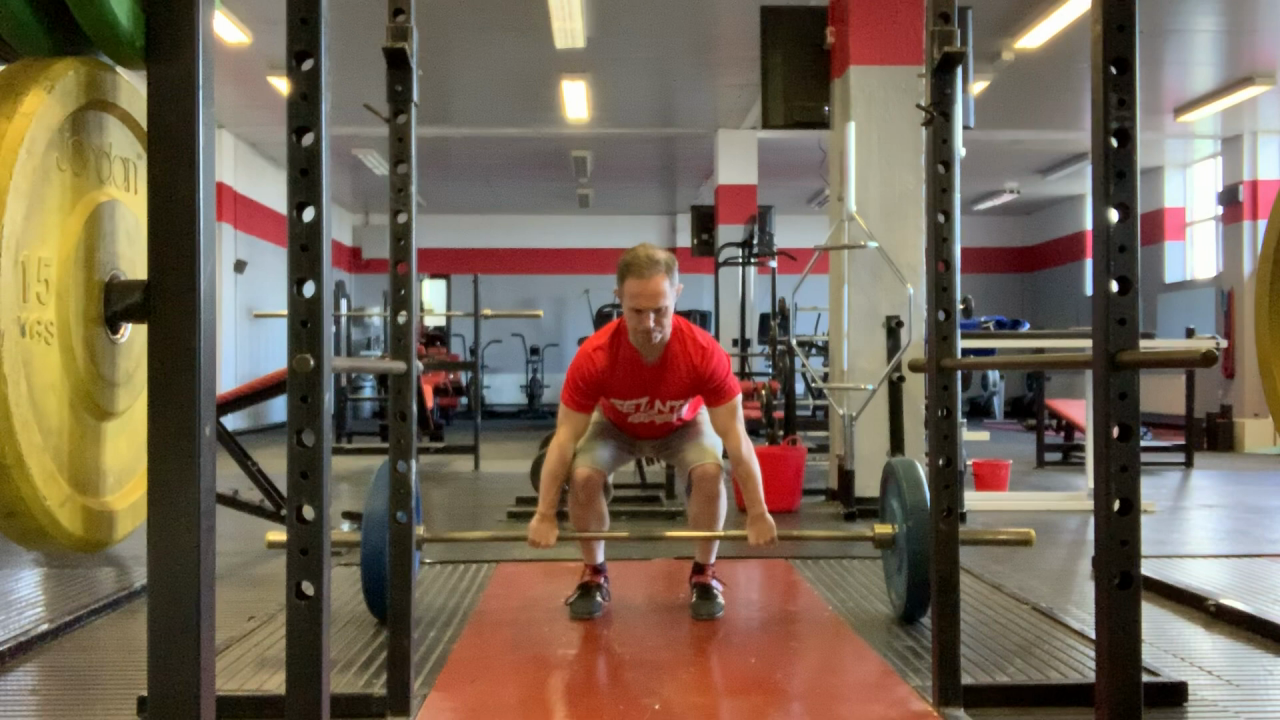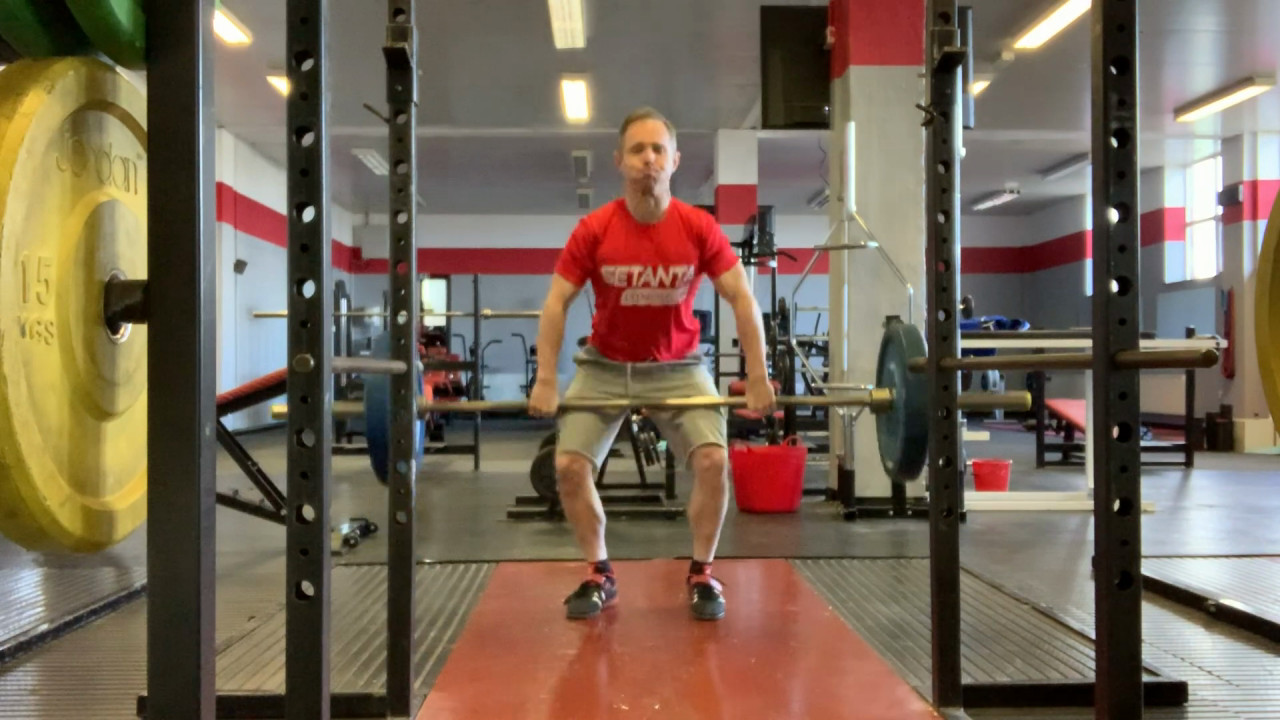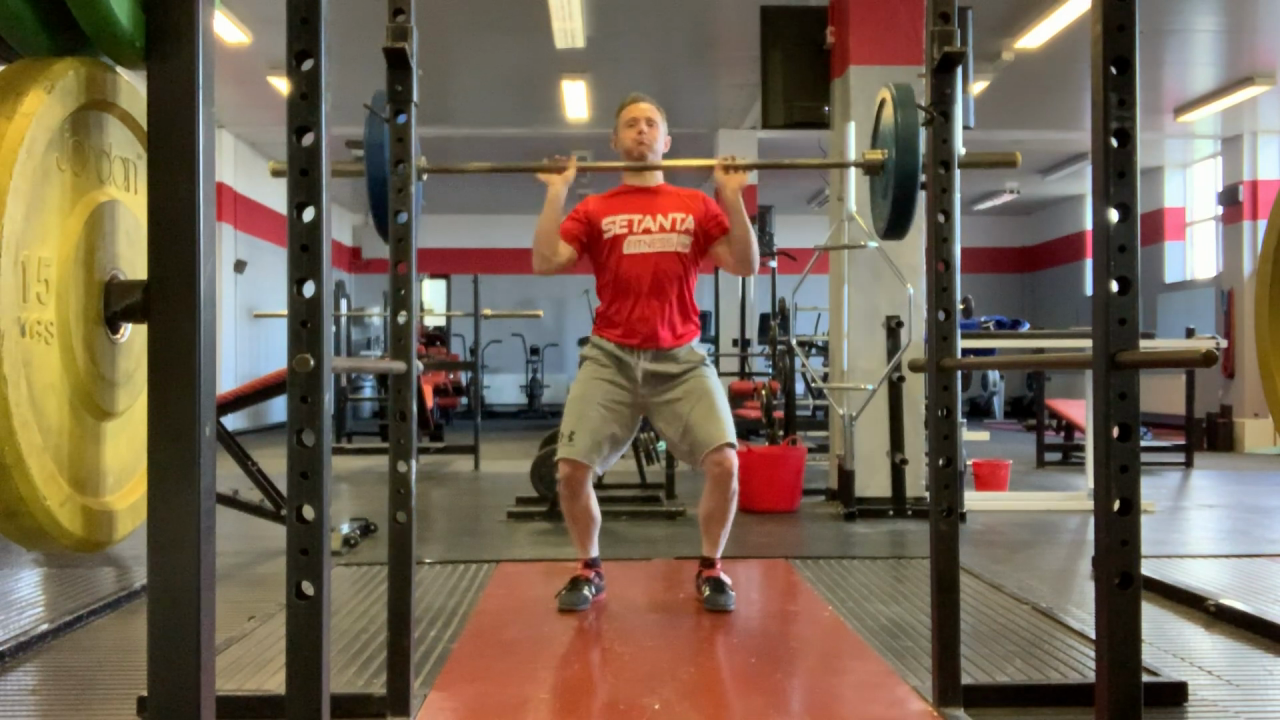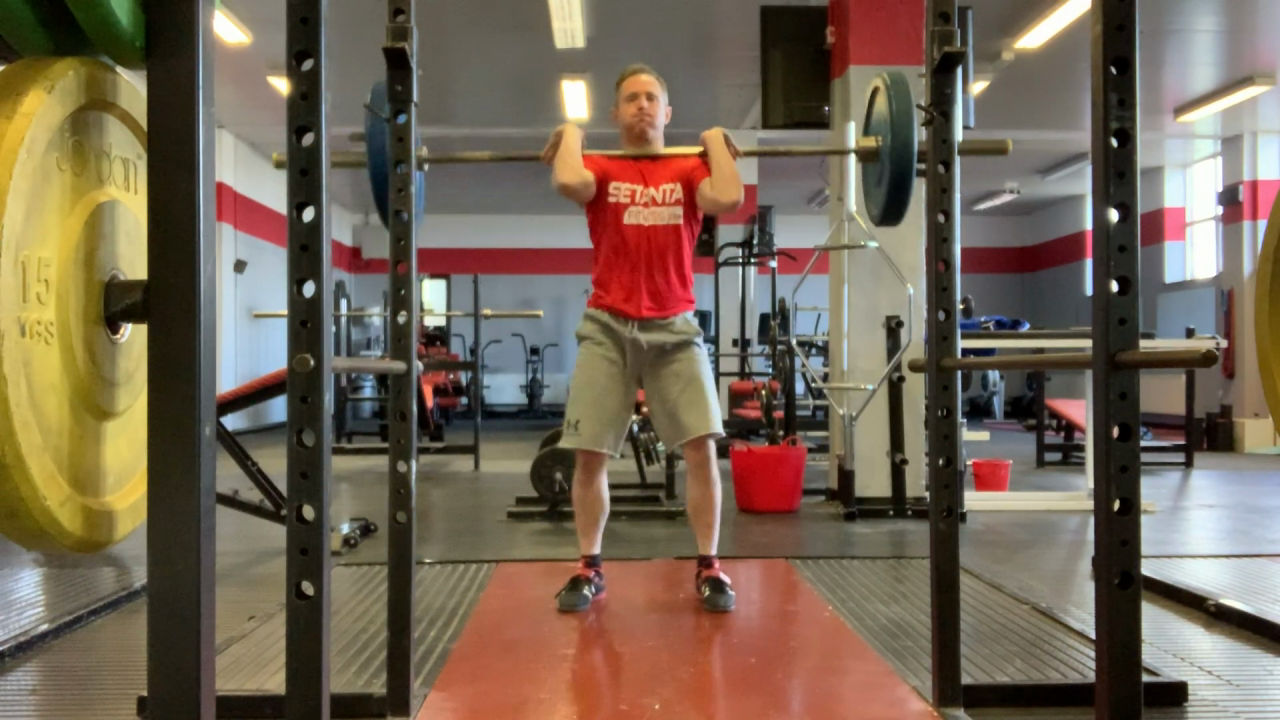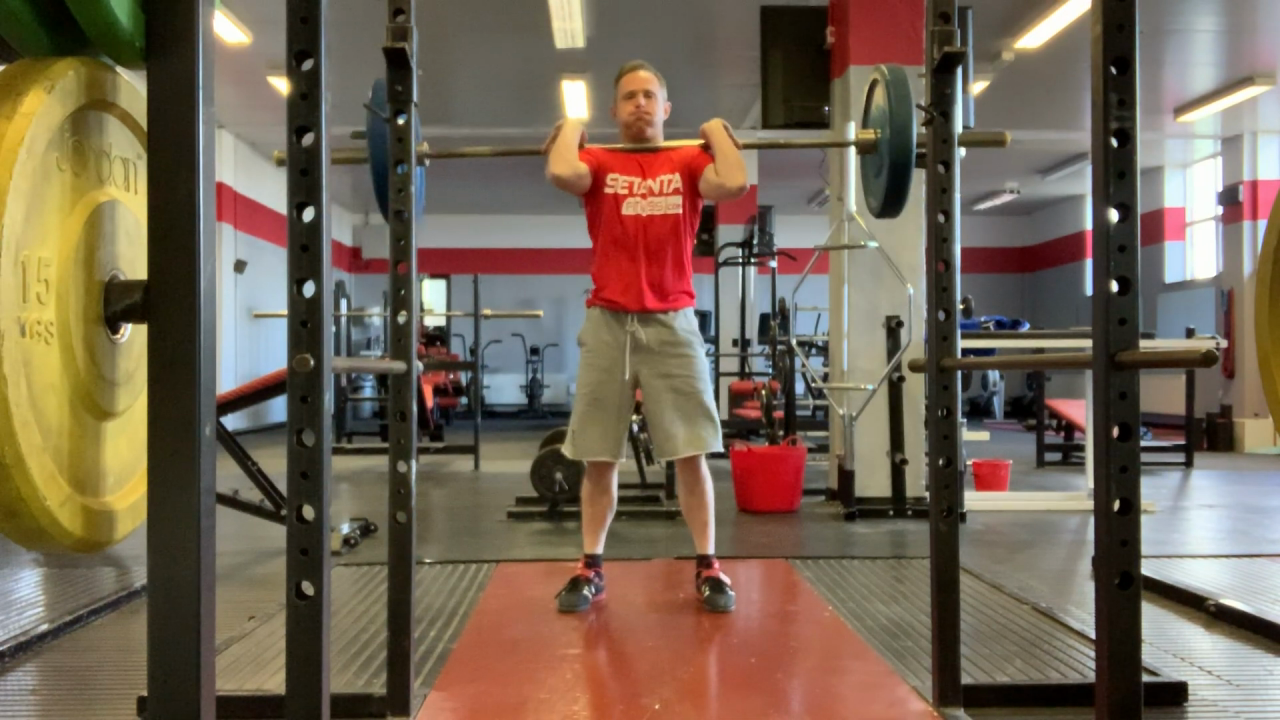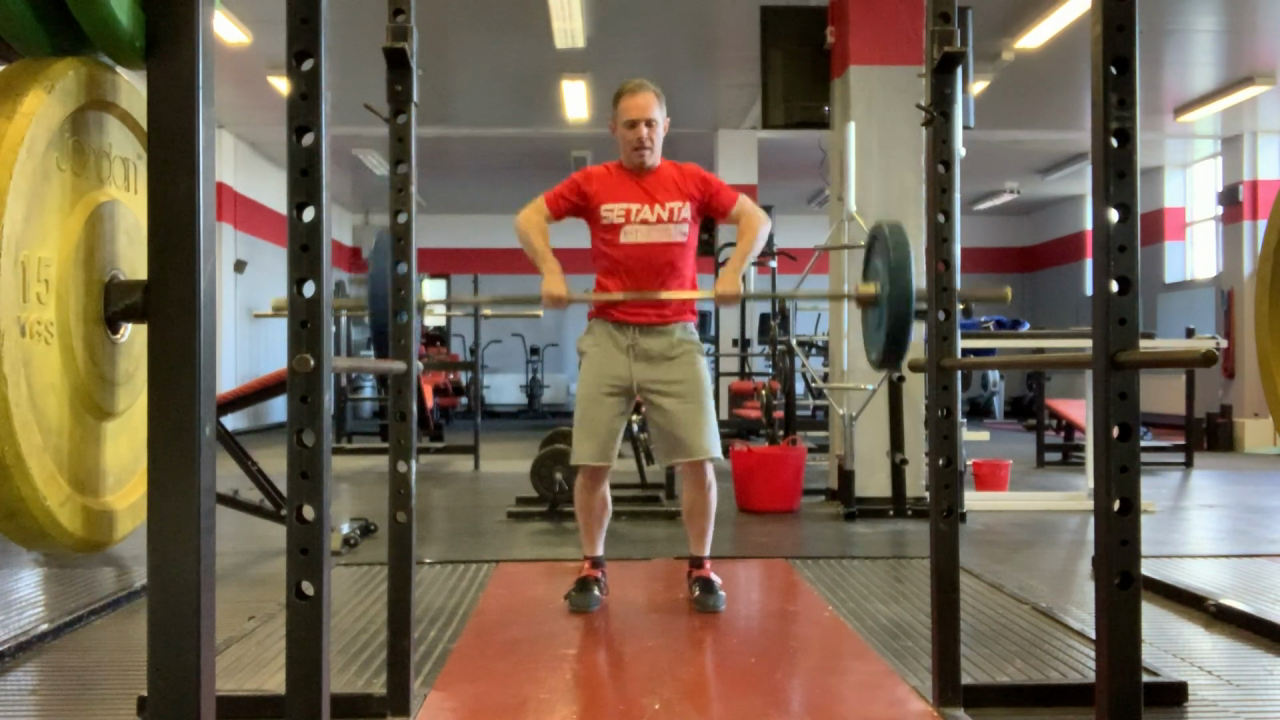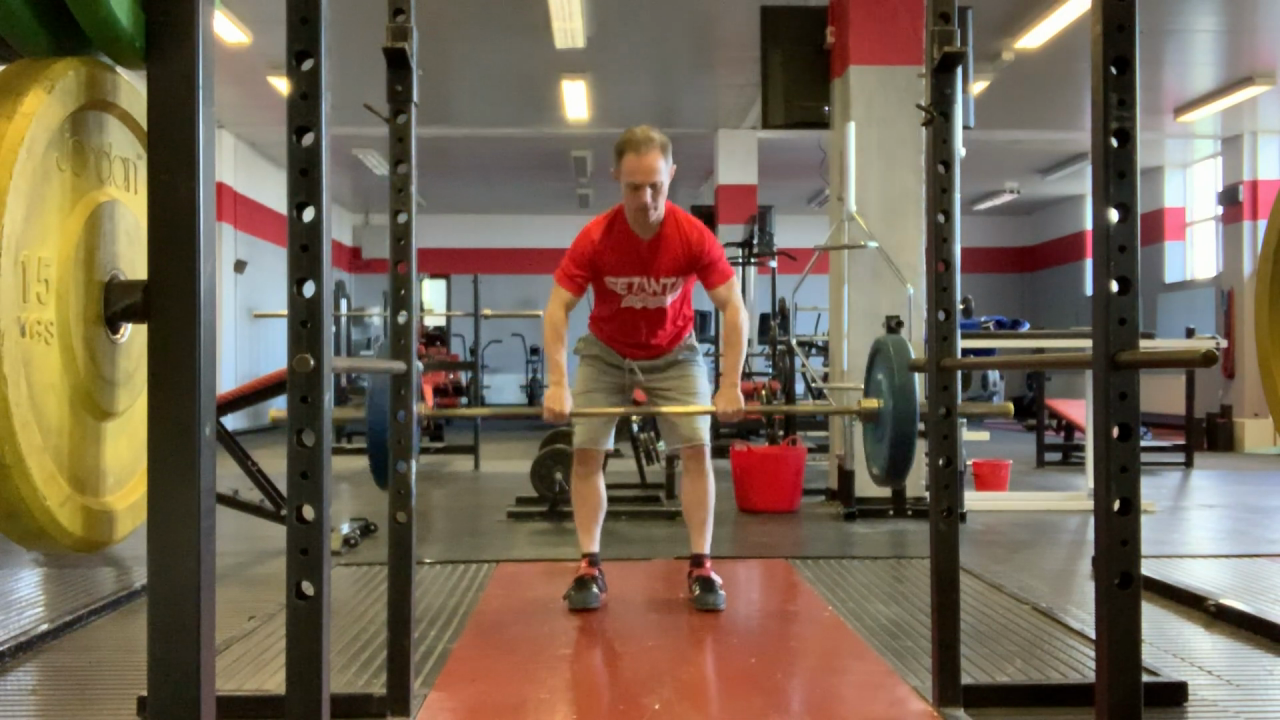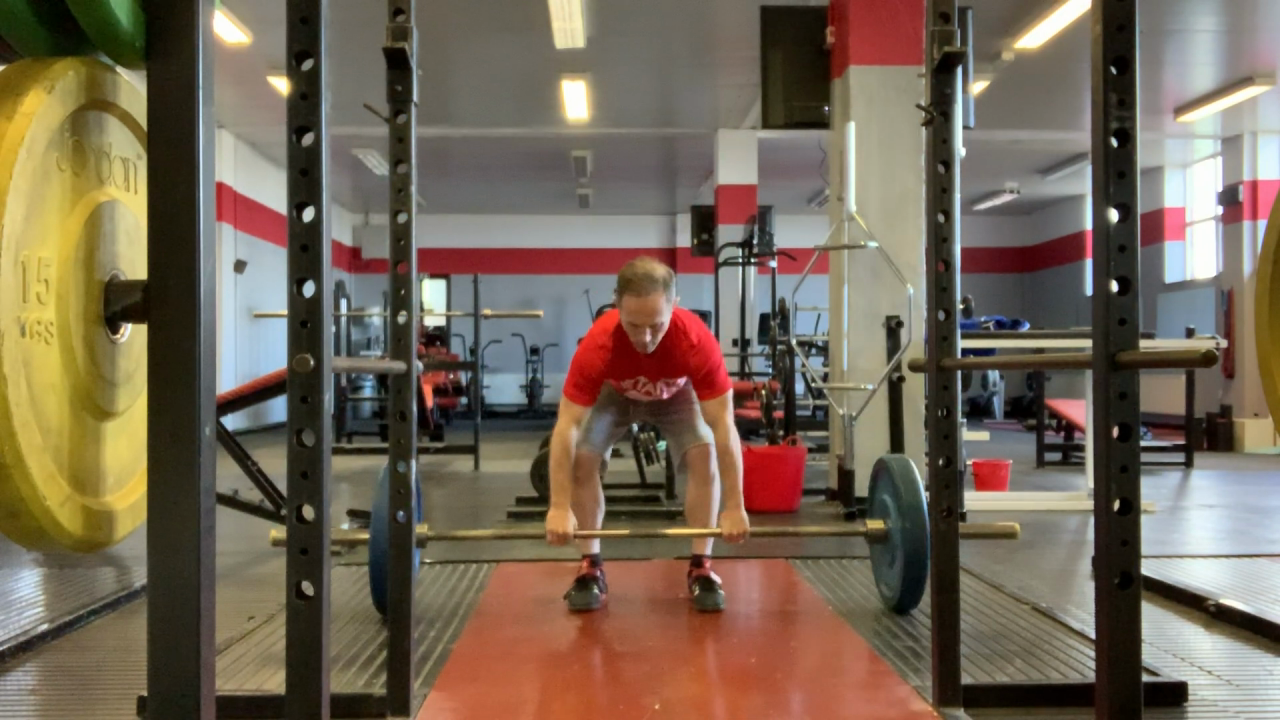
dt=0.5s
person 1, frame 1
left shoulder: (704, 354)
right shoulder: (594, 357)
left elbow: (735, 438)
right elbow: (565, 437)
left wrist: (758, 513)
right wrist: (545, 515)
left hip: (683, 425)
right hip: (614, 426)
left knee: (708, 471)
right knee: (584, 475)
left ankle: (704, 575)
right ankle: (594, 576)
person 1, frame 2
left shoulder: (698, 227)
right shoulder: (594, 229)
left elbow: (741, 297)
right elbow: (557, 303)
left wrist: (758, 376)
right wrist: (545, 380)
left hip: (678, 363)
right hip: (604, 364)
left knee: (712, 460)
right knee: (569, 465)
left ankle: (702, 574)
right ankle: (598, 575)
person 1, frame 3
left shoulder: (697, 203)
right shoulder: (595, 208)
left elbow: (746, 263)
right elbow: (545, 262)
left wrist: (733, 196)
right wrist: (555, 193)
left hip: (680, 359)
right hip: (610, 357)
left knee: (724, 463)
right knee: (570, 471)
left ankle: (710, 568)
right ankle: (589, 568)
person 1, frame 4
left shoulder: (691, 170)
right shoulder: (599, 169)
left elbow: (729, 201)
right elbow: (568, 183)
left wrist: (717, 145)
right wrist: (569, 139)
left hip: (674, 330)
right hip: (607, 330)
left knee: (701, 448)
right knee: (588, 454)
left ankle: (708, 567)
right ankle: (590, 567)
person 1, frame 5
left shoulder: (690, 161)
right shoulder: (598, 163)
left elbow: (735, 185)
right elbow: (560, 174)
left wrist: (718, 133)
right wrist: (569, 131)
left hip: (672, 323)
right hip: (608, 323)
left knee: (690, 452)
right knee: (599, 456)
left ankle: (707, 567)
right ankle: (590, 568)
person 1, frame 6
left shoulder: (692, 180)
right shoulder: (592, 183)
left elbow: (757, 219)
right elbow: (528, 219)
left wrist: (735, 270)
right wrist: (550, 271)
left hip: (674, 340)
right hip: (608, 338)
left knee: (696, 460)
right knee: (591, 464)
left ankle: (700, 568)
right ankle: (592, 568)
person 1, frame 7
left shoulder: (694, 236)
right shoulder: (594, 238)
left elbow: (733, 308)
right elbow: (557, 308)
left wrist: (730, 386)
right wrist: (557, 384)
left hip: (674, 352)
right hip: (603, 353)
left knee: (696, 447)
right knee: (586, 453)
left ankle: (700, 567)
right ankle: (590, 567)
person 1, frame 8
left shoulder: (698, 341)
right shoulder: (597, 345)
left elbow: (722, 426)
right elbow: (567, 427)
left wrist: (734, 508)
right wrist: (560, 508)
left hip: (676, 393)
right hip: (612, 394)
left knee: (703, 452)
right knee: (583, 456)
left ankle: (701, 568)
right ankle: (590, 568)
